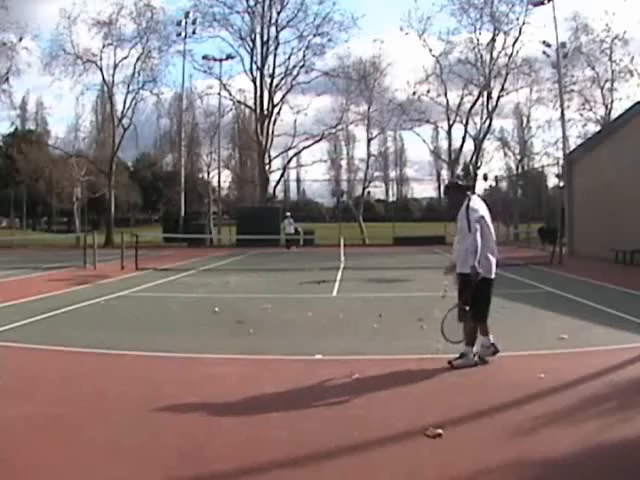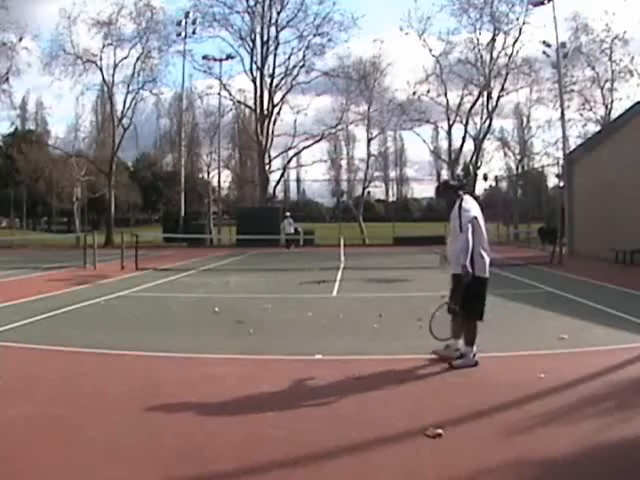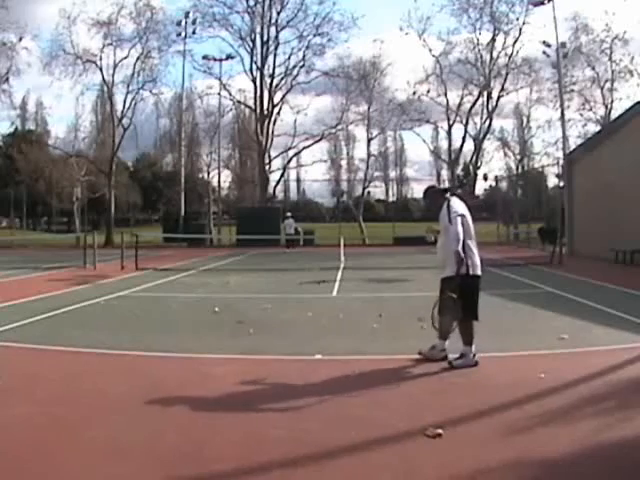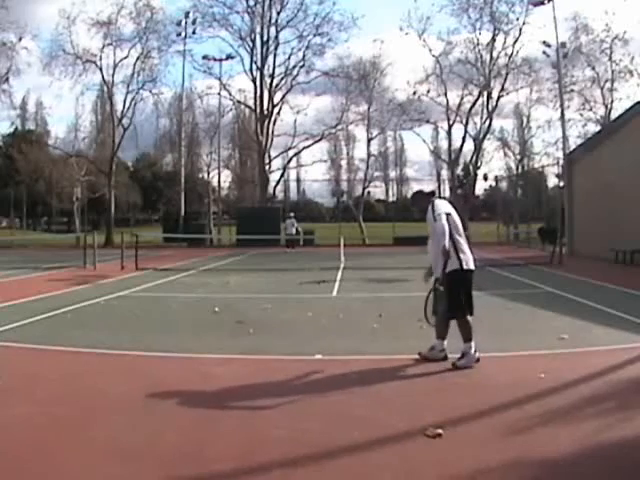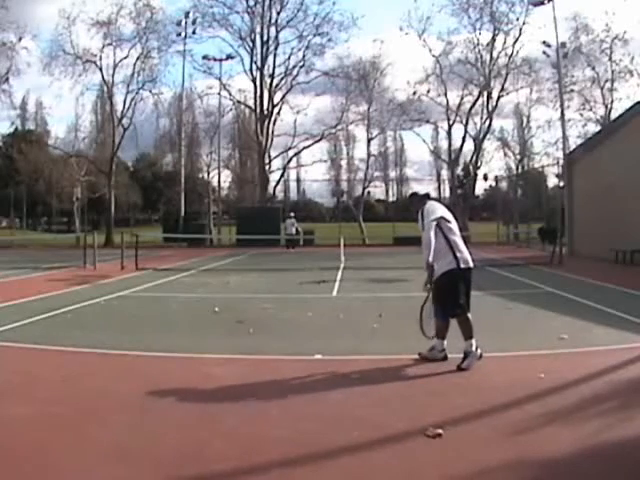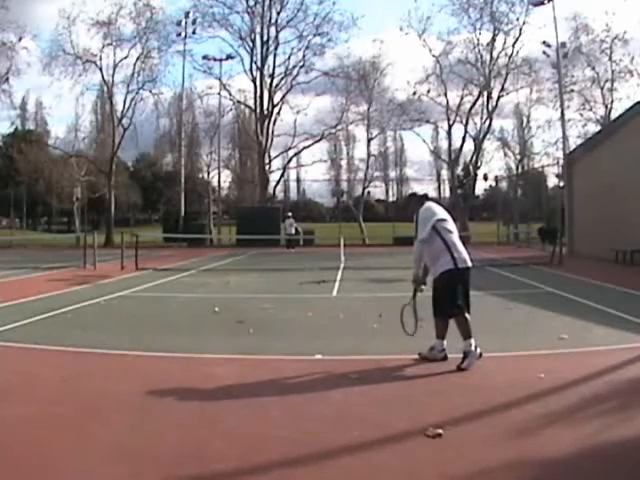
dt=0.3s
person 1, frame 1
left shoulder: (469, 208)
right shoulder: (473, 205)
left elbow: (474, 238)
left wrist: (473, 264)
right wrist: (456, 263)
left hip: (474, 270)
right hip: (471, 268)
left knee: (470, 313)
right knee: (475, 312)
left ankle: (469, 354)
right ankle: (488, 344)
person 1, frame 2
left shoulder: (462, 207)
right shoulder: (465, 204)
left elbow: (465, 237)
left wrist: (464, 264)
right wrist: (453, 257)
left hip: (469, 269)
right hip: (469, 267)
left knee: (466, 313)
right knee: (457, 310)
left ankle: (469, 354)
right ankle: (454, 348)
person 1, frame 3
left shoulder: (450, 206)
right shoulder: (449, 206)
left elbow: (455, 229)
left wrist: (457, 251)
right wrist: (437, 234)
left hip: (462, 269)
right hip: (452, 269)
left knee: (463, 314)
right knee: (446, 310)
left ankle: (469, 355)
right ankle: (440, 348)
person 1, frame 4
left shoulder: (436, 206)
right shoulder: (437, 208)
left elbow: (441, 224)
left wrist: (445, 245)
right wrist: (433, 267)
left hip: (456, 267)
right hip: (447, 268)
left knee: (459, 310)
right knee: (441, 310)
left ankle: (470, 352)
right ankle: (439, 349)
person 1, frame 5
left shoulder: (428, 208)
right shoulder: (432, 210)
left elbow: (428, 233)
left wrist: (428, 261)
right wrist: (431, 275)
left hip: (454, 266)
right hip: (445, 268)
left knee: (458, 308)
right knee: (441, 309)
left ankle: (472, 349)
right ankle: (439, 348)
person 1, frame 6
left shoulder: (425, 210)
right shoulder: (430, 212)
left elbow: (420, 243)
right elbow: (430, 249)
left wrist: (416, 271)
right wrist: (423, 275)
left hip: (453, 266)
right hip: (444, 268)
left knee: (456, 308)
right knee: (440, 310)
left ankle: (471, 348)
right ankle: (439, 348)
